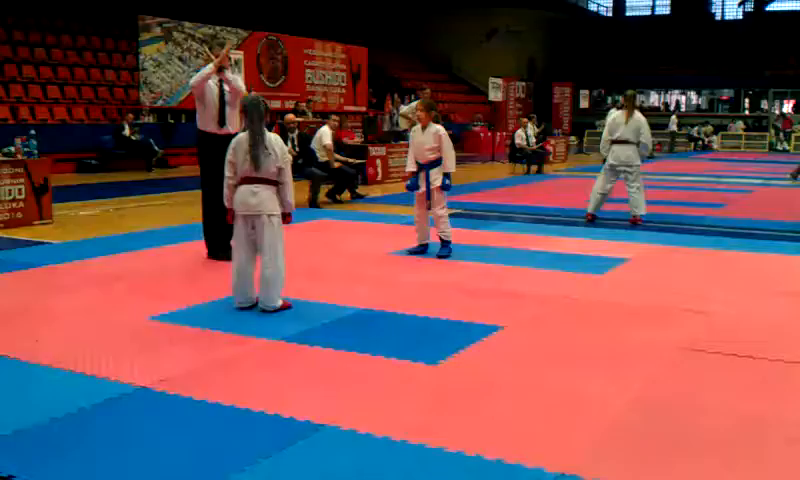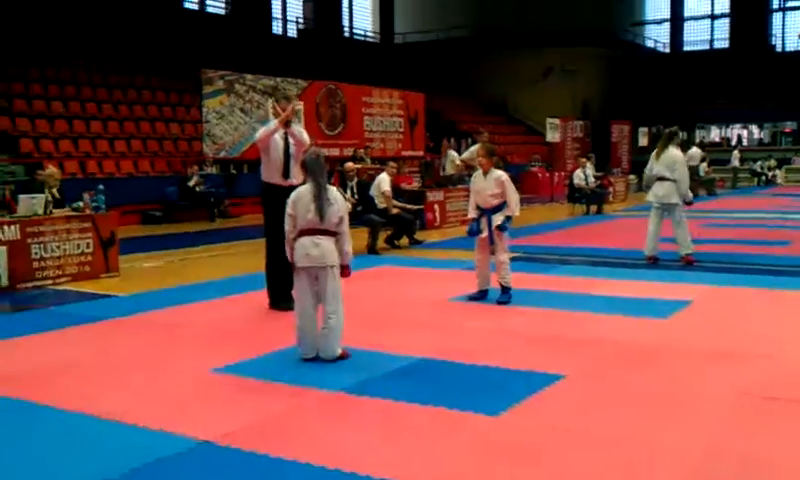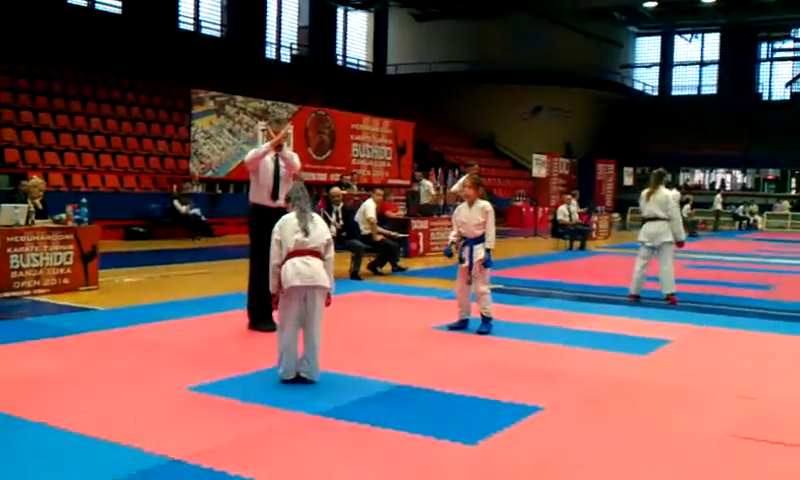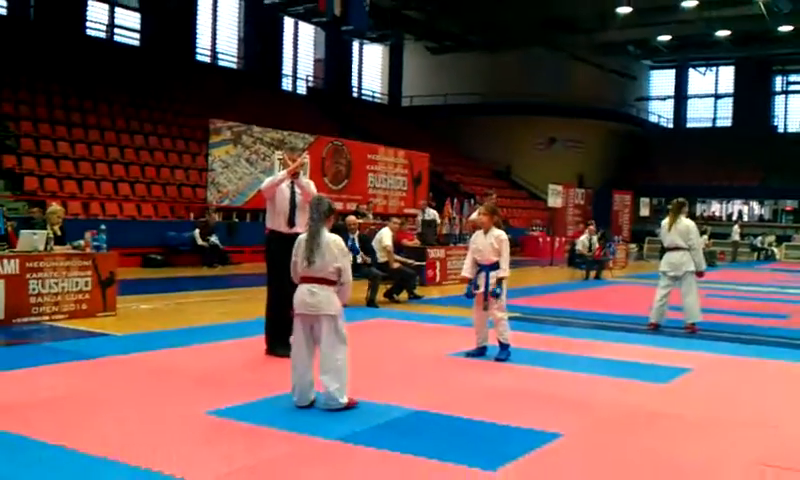
dt=0.5s
person 1, frame 1
left shoulder: (234, 80)
right shoulder: (204, 82)
left elbow: (241, 91)
right elbow: (193, 85)
left wrist: (223, 70)
right wrist: (215, 65)
left hip: (231, 141)
right hip: (209, 141)
right knee: (212, 193)
left ankle: (225, 243)
right ankle: (215, 246)
person 1, frame 2
left shoulder: (298, 133)
right shoulder: (268, 134)
left elbow: (305, 144)
right elbow: (258, 139)
left wrist: (289, 123)
right wrist: (280, 120)
left hip: (294, 192)
right hip: (273, 192)
right knee: (275, 244)
left ankle: (287, 291)
right ankle: (278, 295)
person 1, frame 3
left shoulder: (290, 157)
right shoulder: (260, 156)
left elbow: (295, 167)
right elbow: (248, 161)
left wrist: (280, 146)
right wrist: (272, 143)
left hip: (281, 214)
right hip: (261, 213)
right knee: (260, 264)
left ankle: (266, 314)
right ankle: (257, 317)
person 1, frame 4
left shoulder: (306, 184)
right shoulder: (275, 184)
left elbow: (311, 195)
right elbow: (265, 188)
left wrist: (297, 174)
right wrist: (288, 171)
left hip: (299, 241)
right hip: (278, 240)
left knee: (294, 292)
right knee: (277, 291)
left ankle: (284, 339)
right ankle: (274, 342)
person 2, frame 1
left shoulder: (237, 142)
right shoulder: (276, 142)
left elbow: (230, 177)
right elbow: (285, 179)
left wrist: (229, 206)
right wrist: (288, 208)
left hip: (243, 199)
right hip: (268, 200)
left knee: (243, 252)
right knee: (271, 252)
left ankle: (244, 298)
right ankle: (270, 300)
person 2, frame 2
left shoulder: (296, 195)
right shoulder: (335, 195)
left elbow: (289, 231)
right elbow: (343, 231)
left wrist: (292, 257)
right wrist: (345, 261)
left hip: (303, 251)
right hip: (327, 251)
left knee: (305, 305)
right knee: (331, 303)
left ankle: (308, 350)
right ankle: (330, 350)
person 2, frame 3
left shoulder: (283, 222)
right shoulder: (320, 221)
left elbow: (275, 259)
right elbow: (329, 257)
left wrist: (274, 290)
right wrist: (329, 288)
left hip: (292, 273)
right hip: (316, 274)
left knee: (288, 326)
right knee: (312, 327)
left ankle: (288, 372)
right ankle: (308, 371)
person 2, frame 4
left shoulder: (301, 240)
right shoulder: (336, 242)
left elbow: (295, 274)
right elbow: (345, 277)
right wrist: (343, 300)
left hip: (303, 297)
right hip: (327, 299)
left knee: (302, 351)
right knee: (334, 349)
left ankle: (302, 397)
right ankle: (336, 398)
person 3, frame 1
left shoulder: (439, 131)
right shoulder: (414, 131)
left elbow: (448, 153)
right elbow: (412, 153)
left wrist: (447, 175)
right wrist: (412, 174)
left hip: (435, 172)
right hip: (421, 173)
left knee: (439, 209)
right knee: (420, 211)
left ankle: (446, 243)
right ankle: (423, 243)
person 3, frame 2
left shoulder: (500, 176)
right shoulder: (475, 177)
left elbow: (513, 197)
right elbow: (473, 200)
left wrist: (508, 218)
right wrist: (473, 220)
left hip: (497, 217)
right hip: (482, 218)
left knee: (500, 255)
right knee: (481, 256)
left ankle: (506, 290)
right ankle: (482, 289)
person 3, frame 3
left shoulder: (485, 207)
right shoulder: (460, 209)
left elbow: (490, 231)
right elbow: (456, 229)
left wrist: (487, 251)
right wrist: (452, 243)
left hip: (479, 249)
right hip: (465, 249)
left knee: (481, 286)
right knee: (462, 286)
left ankle: (486, 320)
right ankle: (463, 318)
person 3, frame 4
left shoulder: (500, 236)
right shoulder: (475, 236)
left elbow: (504, 260)
right elbow: (470, 259)
left wrist: (500, 282)
right wrist: (469, 281)
left hip: (494, 277)
right hip: (480, 276)
left knee: (498, 313)
right knee: (479, 313)
left ankle: (504, 347)
right ankle: (481, 346)
person 4, frame 1
left shoulder: (615, 117)
right shoulder: (640, 118)
left elbow: (606, 137)
right elbow: (646, 140)
left wrist: (606, 153)
right wrist: (641, 154)
left hip: (615, 153)
right hip: (631, 154)
left knee: (603, 184)
right knee: (635, 186)
left ankle: (591, 212)
right ankle: (637, 215)
person 4, frame 2
left shoulder: (656, 153)
right shoulder: (677, 154)
left elbow: (648, 174)
right elbow: (682, 178)
left wrist: (651, 185)
right wrist: (687, 196)
left hip: (657, 190)
right hip: (672, 191)
left knee: (654, 224)
right knee: (679, 224)
left ankle: (651, 254)
right ankle: (686, 254)
person 4, frame 3
left shoulder: (644, 194)
right shoulder: (668, 195)
right elbow: (674, 216)
right wrist: (679, 237)
left hip: (647, 229)
right hip: (663, 230)
left knee: (641, 262)
right knee: (666, 264)
left ankle: (634, 292)
right ankle: (669, 294)
person 4, frame 4
left shoulder: (664, 223)
right shoulder: (689, 224)
right elbow: (695, 246)
right wrist: (700, 267)
left hip: (669, 259)
right hip: (684, 259)
left knee: (662, 291)
right knee: (689, 293)
left ankle: (654, 321)
right ankle: (691, 323)
